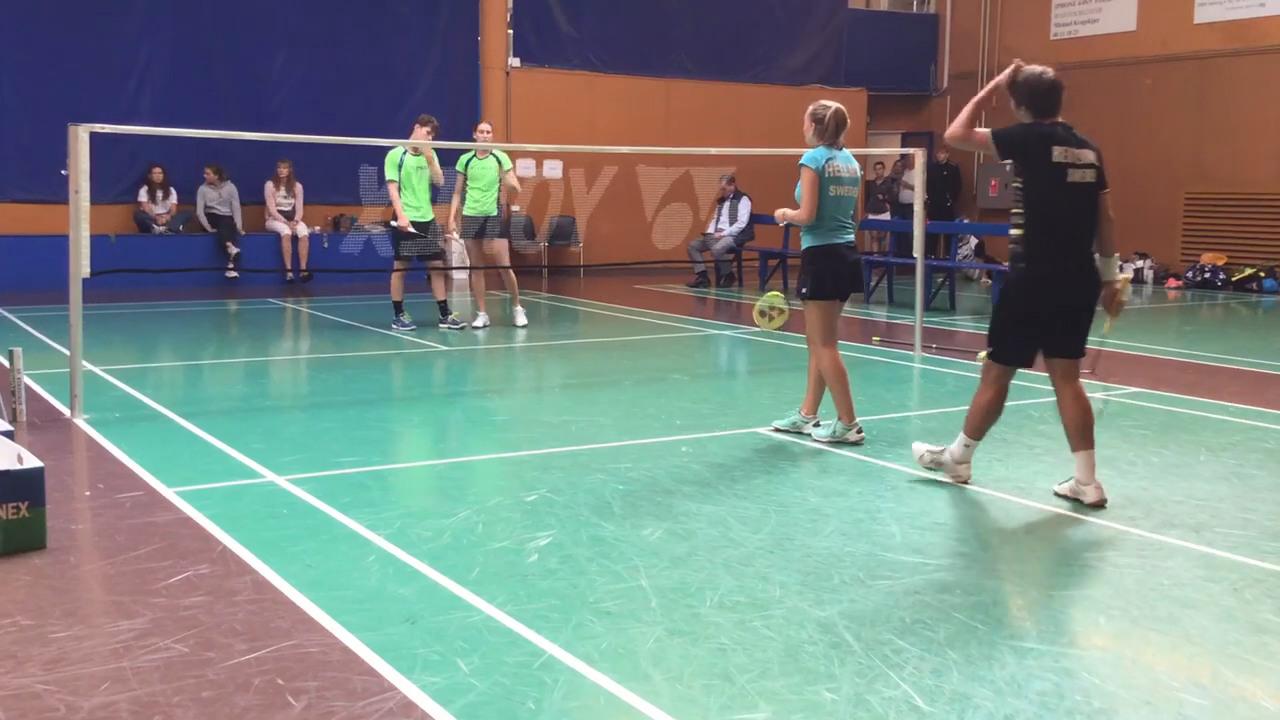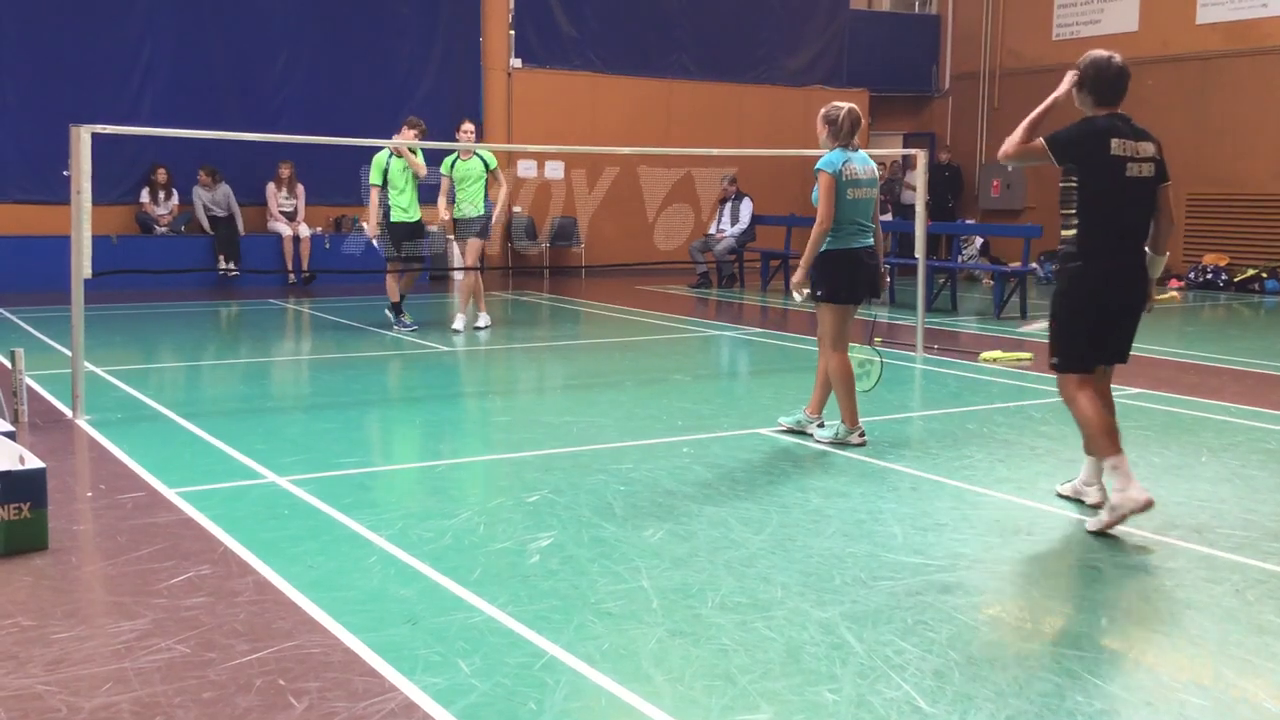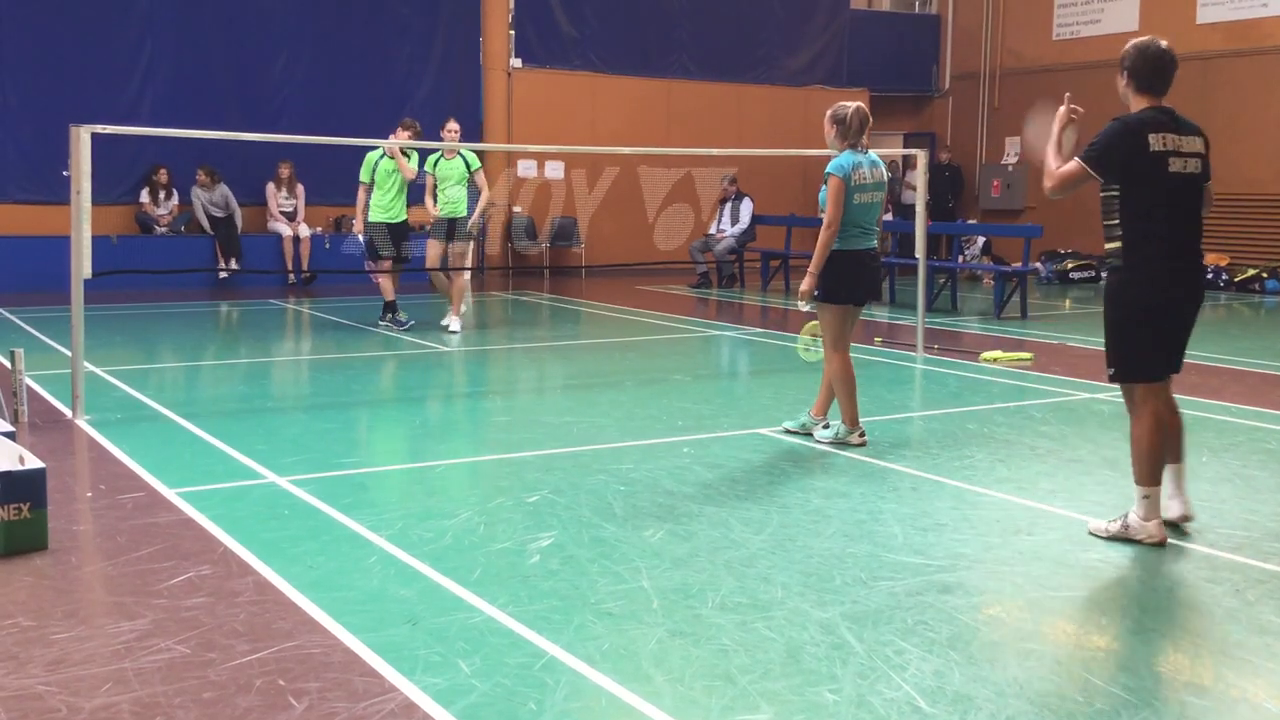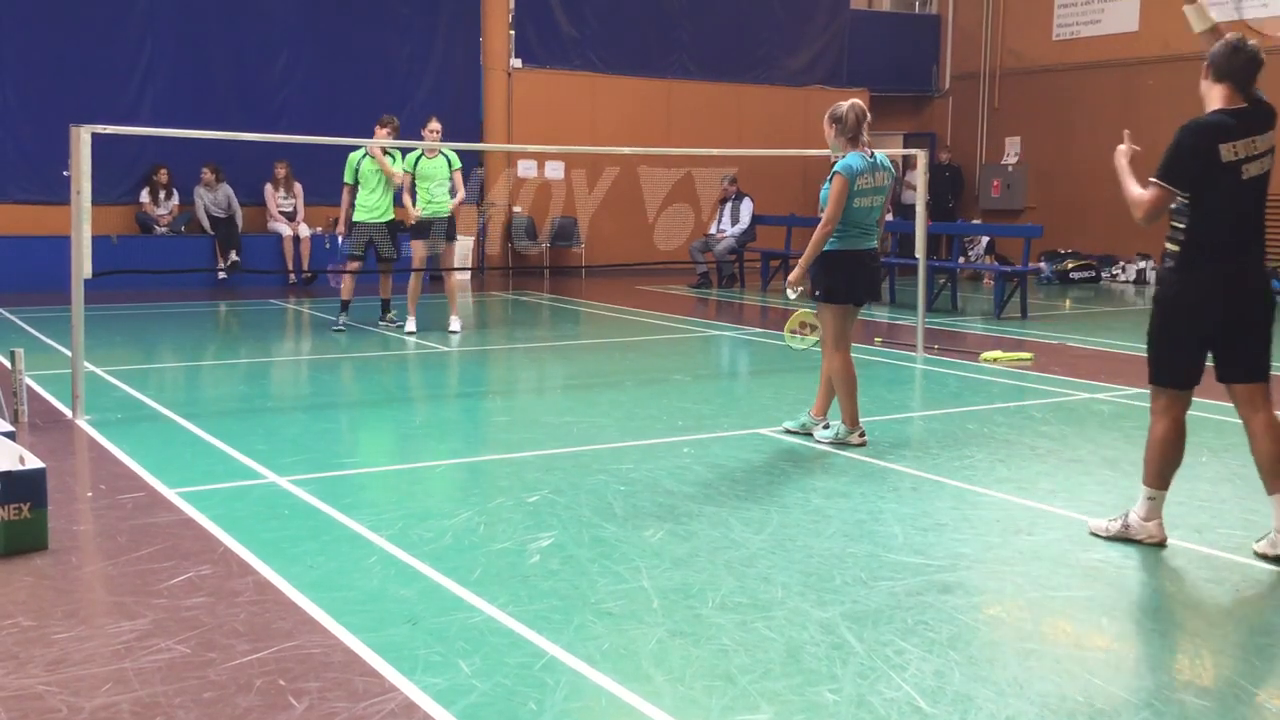
dt=0.4s
person 1, frame 1
left shoulder: (1030, 139)
right shoulder: (1088, 150)
left elbow: (955, 135)
right elbow: (1105, 221)
left wrist: (995, 85)
right wrist: (1109, 276)
left hip: (1034, 279)
right hip: (1080, 279)
left knee: (997, 373)
right knee: (1066, 378)
left ankle: (957, 457)
right ankle: (1085, 481)
person 1, frame 2
left shoulder: (1087, 133)
right shoulder: (1148, 142)
left elbow: (1011, 151)
right elbow: (1166, 217)
left wrist: (1052, 100)
right wrist: (1151, 271)
left hip: (1085, 276)
right hip: (1129, 278)
left knee: (1076, 385)
right knee: (1096, 380)
left ankle: (1125, 488)
right ankle: (1091, 481)
person 1, frame 3
left shoulder: (1125, 131)
right shoulder: (1194, 135)
left elbow: (1055, 183)
left wrist: (1055, 130)
left hip: (1137, 282)
right hip: (1185, 279)
left knee: (1141, 396)
right knee: (1158, 389)
left ankle: (1146, 518)
right ankle: (1177, 495)
person 1, frame 4
left shoulder: (1198, 134)
left elbow: (1144, 210)
right elbow: (1228, 46)
left wrist: (1124, 164)
left hip: (1190, 286)
left knee: (1169, 404)
left ankle: (1145, 520)
person 2, frame 1
left shoulder: (813, 159)
right shoulder: (850, 161)
left elbow: (807, 215)
left wrist: (783, 213)
left hip: (822, 257)
right hip: (846, 255)
left knee: (825, 345)
right knee: (816, 340)
left ankle: (848, 423)
right ankle: (807, 415)
person 2, frame 2
left shoulder: (830, 163)
right shoulder: (868, 163)
left elbow: (824, 223)
right elbow: (875, 221)
left wrist: (803, 266)
right wrist: (879, 263)
left hip: (839, 260)
right hip: (864, 258)
left knee: (835, 347)
right knee: (828, 342)
left ankle: (851, 427)
right ankle: (812, 415)
person 2, frame 3
left shoulder: (840, 166)
right shoulder: (878, 164)
left elbow: (831, 227)
left wrist: (811, 273)
left hip: (841, 262)
right hip: (867, 261)
left knee: (836, 349)
right knee: (836, 345)
left ankle: (851, 427)
right ankle: (817, 417)
person 2, frame 4
left shoulder: (846, 167)
right shoulder: (884, 165)
left elbow: (828, 225)
left wrist: (801, 266)
left hip: (838, 262)
right hip: (866, 261)
left knee: (837, 348)
right knee: (832, 345)
left ankle: (851, 427)
right ankle: (817, 416)
person 3, frame 1
left shoulder: (429, 154)
right shoulder: (395, 155)
left elbow: (439, 181)
right elbow: (392, 188)
left wrist: (427, 156)
right wrist: (401, 216)
left hip: (428, 220)
right hip: (407, 220)
left knee: (438, 267)
right knee: (401, 267)
left ankle: (444, 315)
right ankle: (398, 316)
person 3, frame 2
left shoulder: (415, 153)
right shoulder: (382, 158)
left elbow: (422, 172)
right elbow: (374, 192)
left wrist: (404, 150)
right wrist: (372, 223)
left hip: (415, 219)
right hip: (395, 220)
left knee: (414, 267)
right knee: (394, 268)
left ankle: (394, 306)
right ankle: (399, 315)
person 3, frame 3
left shoulder: (411, 156)
right shoulder: (373, 156)
left elbow: (409, 176)
right elbow: (363, 190)
left wrist: (396, 152)
right wrist: (358, 220)
left hip: (399, 220)
right hip: (376, 220)
left knee: (395, 268)
right knee: (384, 267)
left ankle: (386, 313)
right ankle: (395, 313)
person 3, frame 4
left shoulder: (395, 156)
right shoulder: (356, 157)
left elbow: (397, 181)
right elbow: (348, 190)
left wrist: (382, 159)
right wrist: (341, 221)
left hip: (386, 220)
right hip: (361, 220)
left knee: (386, 268)
right knee: (352, 267)
left ankle: (385, 313)
right ankle: (343, 314)
person 4, frame 1
left shoulder: (501, 158)
right shoulder: (465, 160)
left elbow: (517, 188)
right elbow: (457, 193)
left wrist: (509, 182)
right wrist: (451, 218)
left hip: (494, 216)
right hip: (469, 217)
left knee: (504, 266)
right knee: (475, 267)
left ankle: (517, 308)
right ankle: (481, 313)
person 4, frame 2
left shoulder: (485, 157)
right shoulder: (449, 162)
left elbow: (502, 186)
right elbow: (443, 195)
left wrist: (497, 211)
right wrist: (442, 211)
left hip: (480, 217)
right hip: (459, 218)
left knee: (469, 266)
right knee: (473, 269)
left ankle: (461, 315)
right ankle: (483, 314)
person 4, frame 3
left shoulder: (469, 158)
right shoulder: (432, 160)
left elbow: (484, 191)
right elbow: (429, 193)
left wrist: (476, 216)
right wrist: (431, 209)
left hip: (461, 218)
right hip: (440, 219)
left knee: (458, 270)
right knee: (432, 268)
left ankle: (455, 317)
right ankle: (455, 305)
person 4, frame 4
left shoulder: (451, 157)
right shoulder: (412, 158)
left elbow: (461, 189)
right elbow: (406, 192)
left wrist: (457, 200)
right wrist: (411, 210)
left hip: (445, 218)
right hip: (422, 219)
left knee: (449, 270)
right knee: (418, 269)
left ankle: (454, 317)
right ankle: (411, 318)
